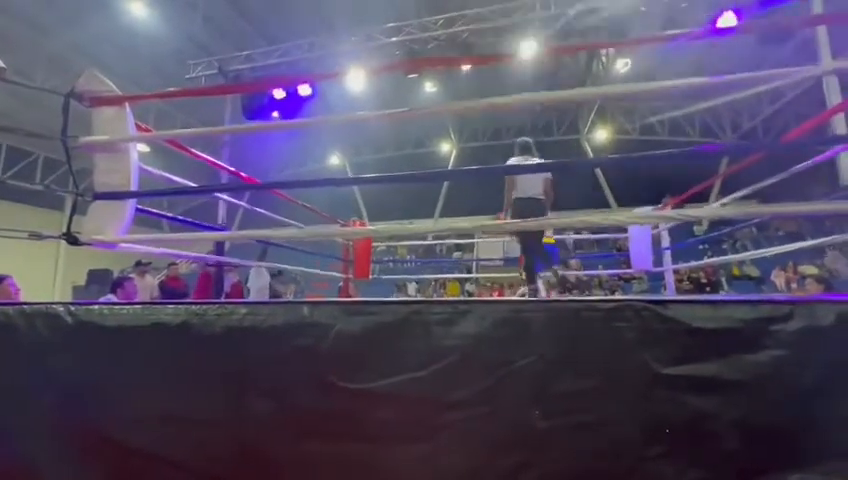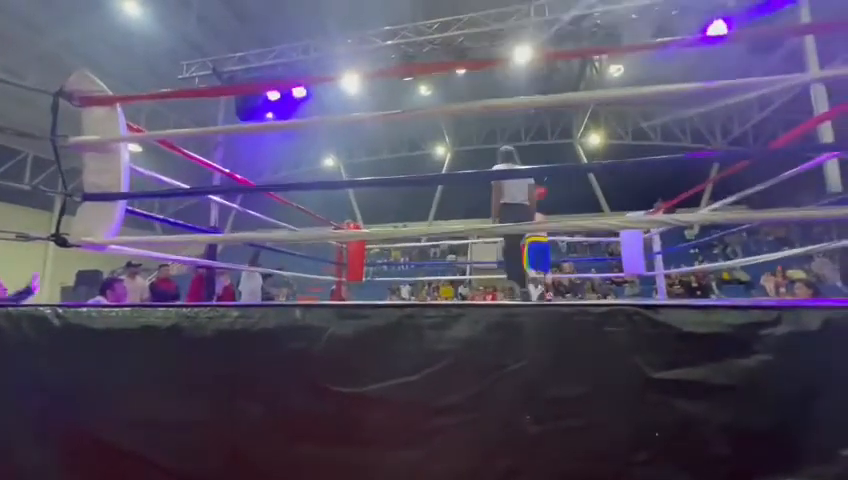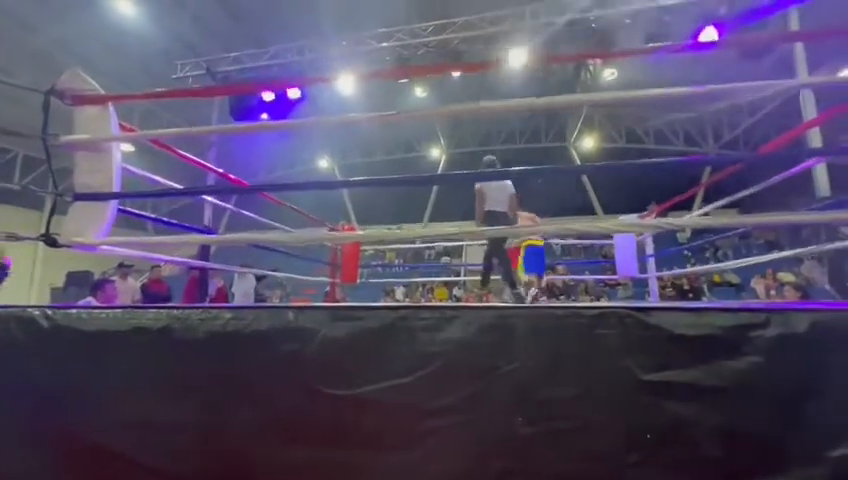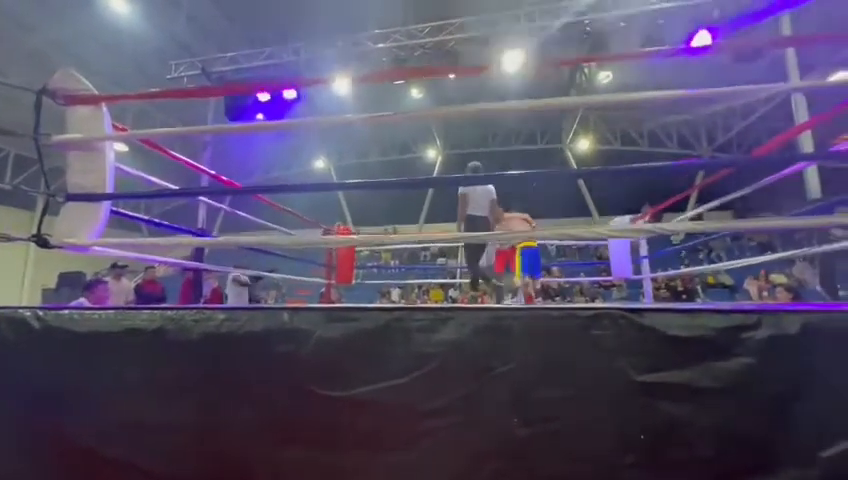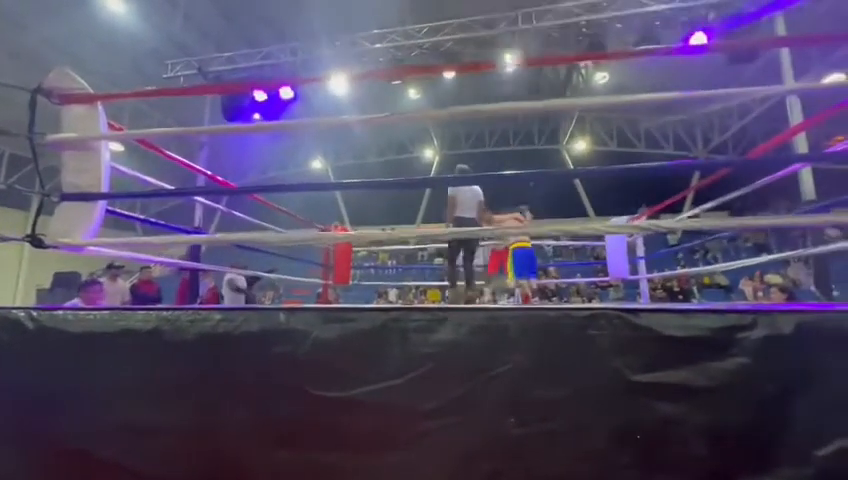
dt=0.2s
person 1, frame 1
left shoulder: (513, 162)
right shoulder: (542, 164)
left elbow: (509, 189)
right elbow: (549, 191)
left wrist: (506, 211)
right wrist: (546, 209)
left hip: (520, 206)
right hip: (539, 206)
left knee: (527, 248)
right knee: (537, 246)
left ankle: (533, 287)
person 1, frame 2
left shoulder: (498, 169)
left elbow: (497, 195)
right elbow: (533, 197)
left wrist: (494, 216)
right wrist: (531, 215)
left hip: (508, 211)
right hip: (524, 212)
left knee: (513, 252)
right knee: (510, 250)
left ankle: (524, 289)
right ankle: (511, 284)
person 1, frame 3
right shoulder: (507, 181)
left elbow: (479, 202)
right elbow: (514, 205)
left wrist: (478, 222)
right wrist: (514, 223)
left hip: (491, 218)
right hip: (505, 220)
left knee: (502, 258)
right knee: (488, 256)
left ankle: (516, 292)
right ankle: (483, 290)
person 1, frame 4
right shoulder: (490, 186)
left elbow: (462, 205)
right elbow: (494, 210)
left wrist: (459, 224)
right wrist: (492, 226)
left hip: (472, 222)
right hip: (485, 224)
left knee: (471, 261)
right knee: (474, 261)
left ankle: (491, 284)
right ankle: (476, 290)
person 1, frame 5
left shoulder: (453, 185)
right shoulder: (477, 188)
left elbow: (451, 207)
right elbow: (482, 211)
left wrist: (447, 224)
right wrist: (479, 226)
left hip: (459, 224)
right hip: (474, 225)
left knee: (451, 261)
right knee: (468, 262)
left ankle: (453, 291)
right ankle: (470, 291)
